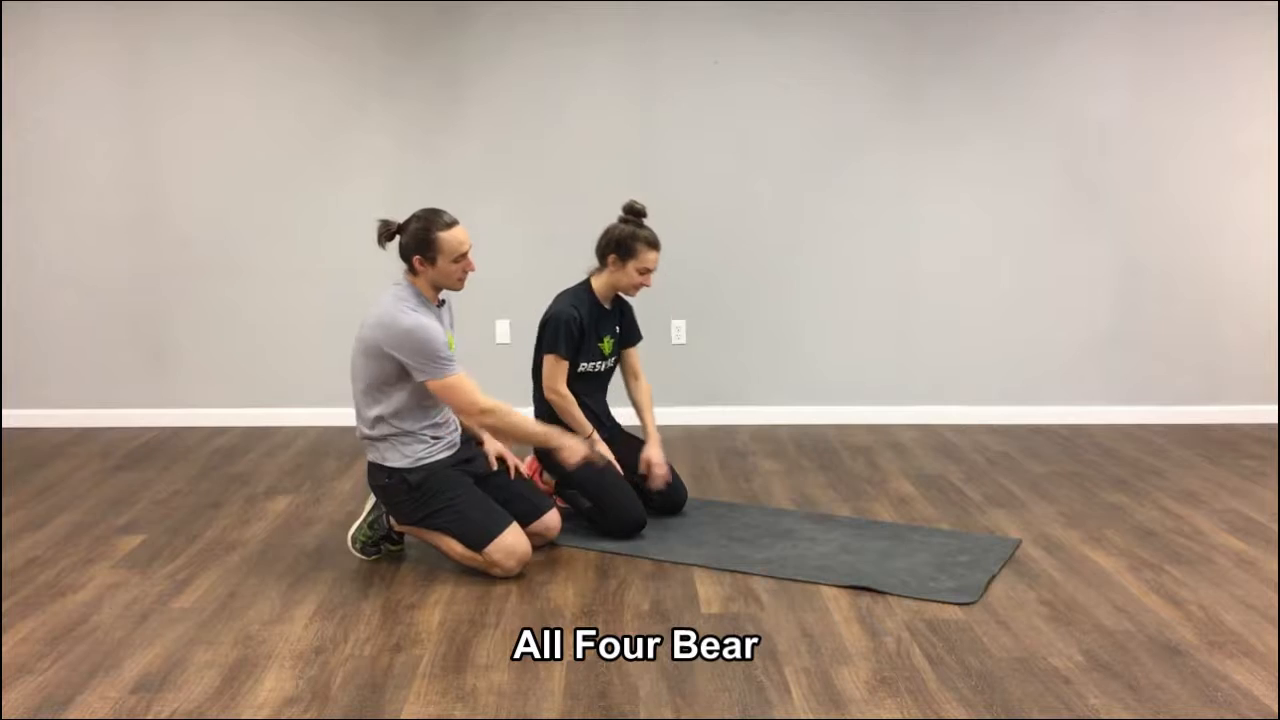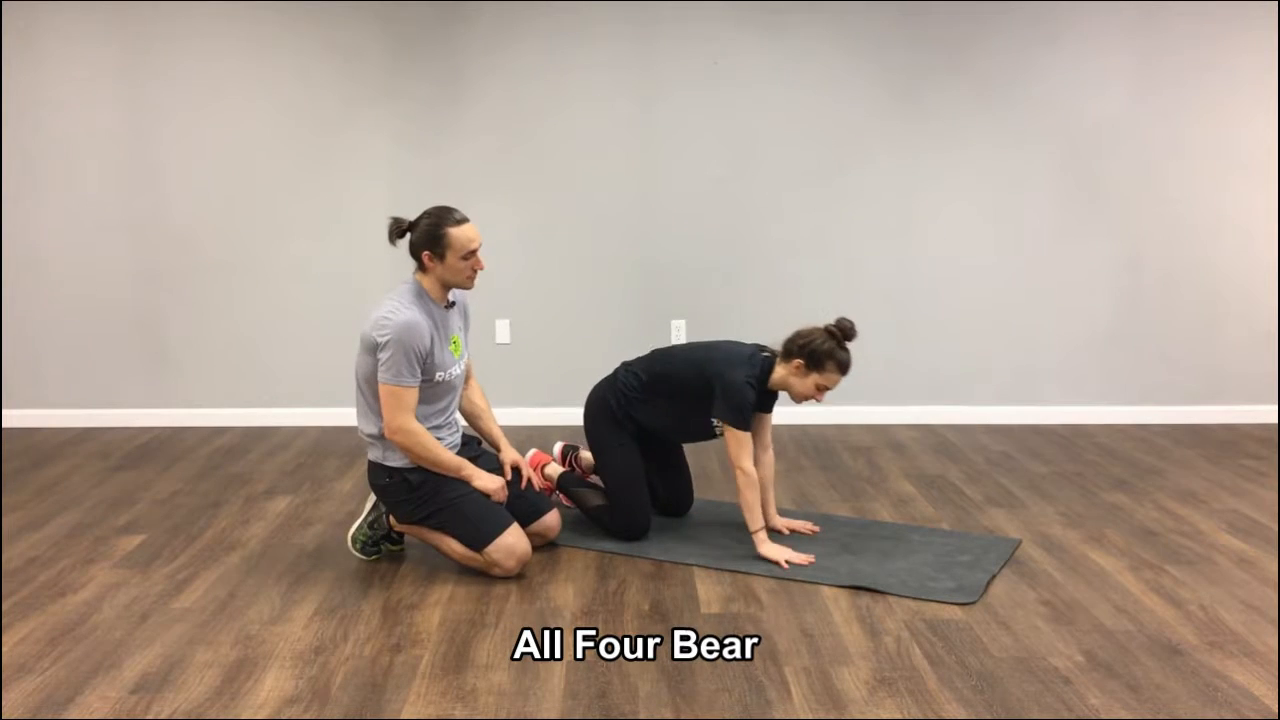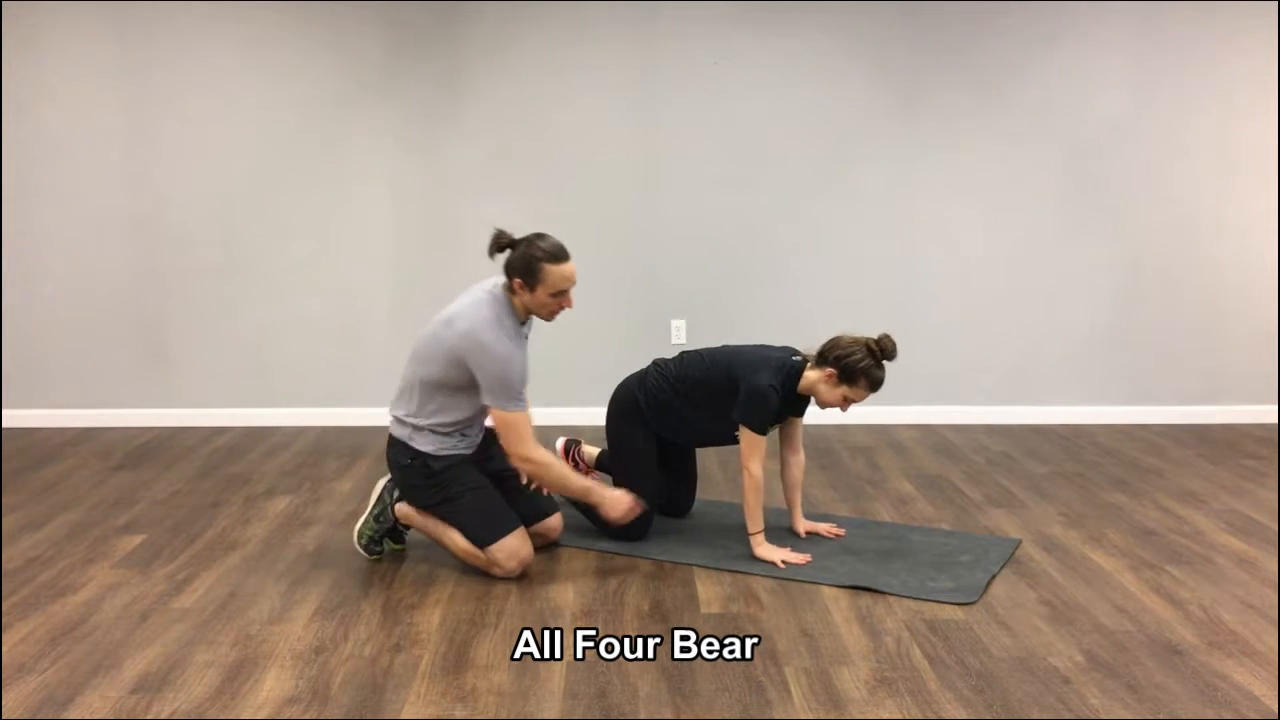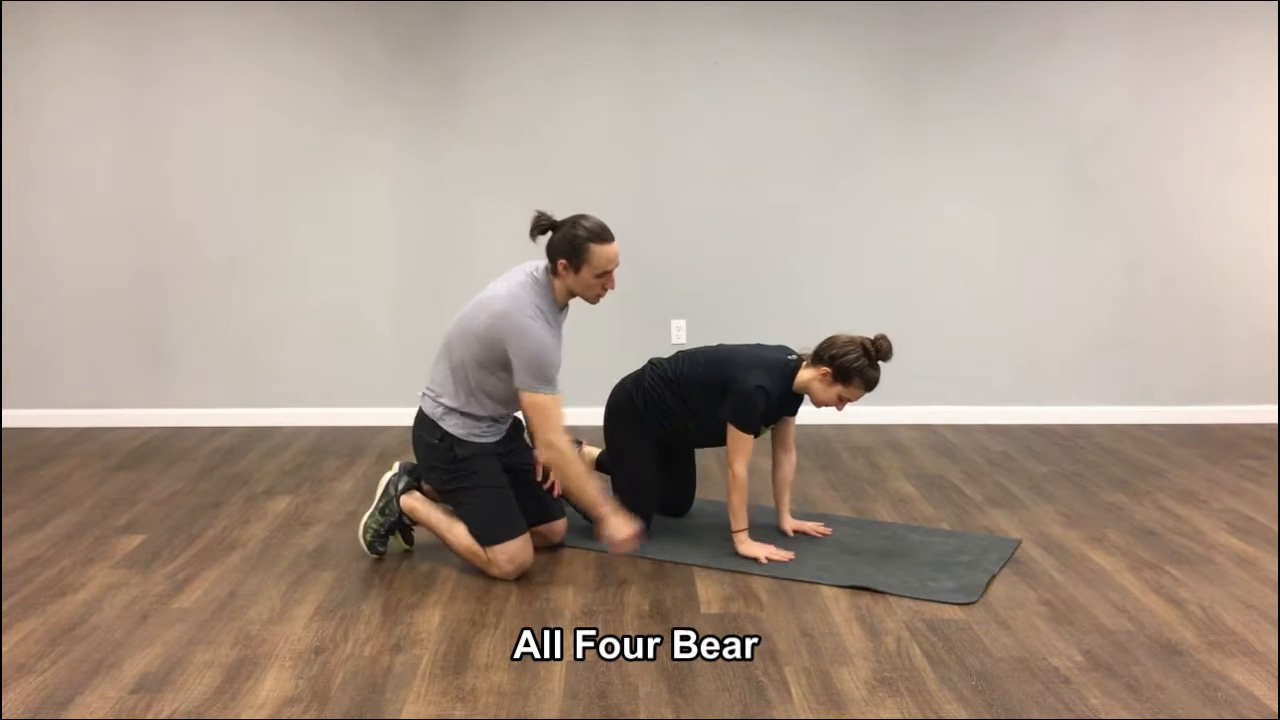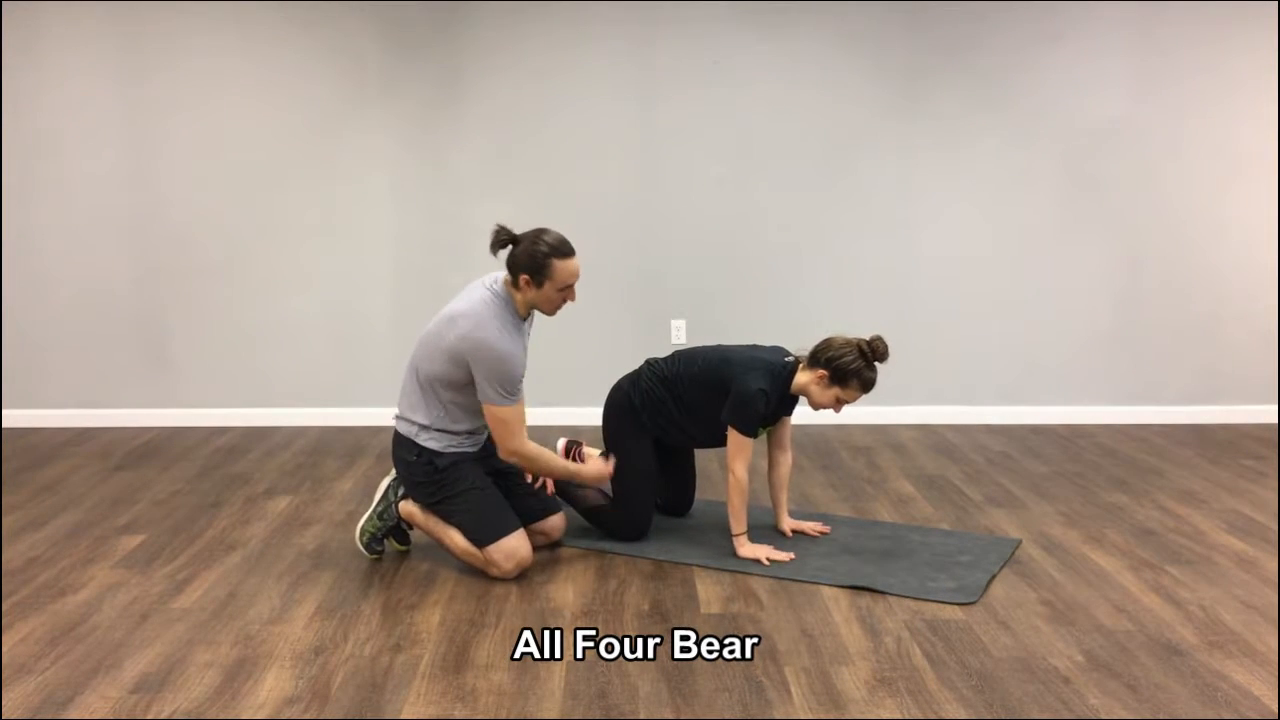
dt=1s
person 1, frame 1
left shoulder: (433, 299)
right shoulder: (407, 323)
right elbow: (479, 408)
left wrist: (486, 438)
right wrist: (558, 441)
left hip: (450, 447)
right hip: (411, 468)
left knee: (548, 526)
right knee: (512, 556)
left ankle: (432, 515)
right ankle: (396, 519)
person 1, frame 2
left shoulder: (455, 301)
right shoulder: (403, 324)
right elbow: (400, 429)
left wrist: (502, 445)
right wrist: (472, 475)
left hip: (453, 446)
right hip: (409, 468)
left knee: (547, 525)
right knee: (510, 556)
left ankle: (420, 514)
right ankle: (396, 519)
person 1, frame 3
left shoulder: (508, 300)
right shoulder: (494, 341)
right elbow: (524, 455)
left wrist: (534, 453)
right wrist: (601, 496)
left hip: (469, 438)
right hip: (429, 452)
left knee: (548, 528)
right knee: (513, 558)
left ankle: (445, 505)
right ankle: (403, 509)
person 1, frame 4
left shoulder: (535, 283)
right shoulder: (528, 323)
right elbow: (554, 442)
left wrist: (539, 448)
right wrist: (607, 515)
left hip: (499, 428)
right hip: (453, 435)
left knee: (552, 531)
right knee: (511, 561)
left ankle: (434, 485)
right ankle: (406, 501)
person 1, frame 5
left shoulder: (501, 288)
right shoulder: (495, 339)
right elbow: (513, 449)
left wrist: (529, 456)
right wrist: (581, 473)
left hip: (475, 438)
right hip: (433, 451)
left knee: (550, 528)
right knee: (512, 559)
left ankle: (436, 502)
right ankle: (405, 507)
person 2, frame 1
left shoulder: (622, 311)
right shoulder: (568, 312)
left elbow: (637, 379)
right elbow: (554, 390)
left wrist: (653, 441)
right wrist: (595, 444)
left hip: (601, 424)
left knee: (673, 498)
right knee: (628, 519)
left ankle: (590, 478)
right ankle: (552, 480)
person 2, frame 2
left shoulder: (766, 374)
right shoulder: (739, 380)
left elbow: (764, 449)
right elbow: (744, 468)
left wrist: (773, 515)
right wrist: (761, 541)
left hip: (648, 420)
right hip: (612, 413)
left knee: (678, 504)
right knee: (633, 525)
left ankle: (579, 460)
right ankle: (549, 471)
person 2, frame 3
left shoulder: (799, 375)
right shoulder: (764, 384)
left elbow: (793, 453)
right elbow: (752, 469)
left wrist: (798, 518)
right wrist: (759, 543)
left hip: (671, 418)
right hip: (636, 408)
left knee: (677, 506)
right knee: (633, 526)
left ankle: (581, 455)
person 2, frame 4
left shoulder: (792, 375)
right shoulder: (758, 385)
left elbow: (785, 452)
right elbow: (737, 468)
left wrist: (785, 517)
right wrist: (742, 540)
left hip: (668, 418)
right hip: (634, 410)
left knee: (676, 506)
left ankle: (586, 455)
right ankle: (552, 479)
person 2, frame 5
left shoulder: (789, 376)
right shoulder: (756, 386)
left elbow: (781, 453)
right elbow: (737, 469)
left wrist: (783, 517)
right wrist: (742, 542)
left hip: (665, 416)
right hip: (633, 410)
left knee: (678, 505)
right knee: (631, 526)
left ankle: (584, 455)
